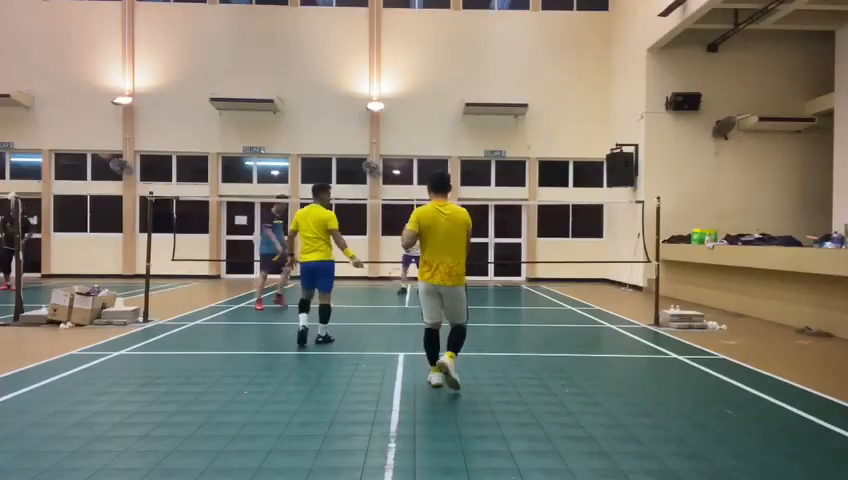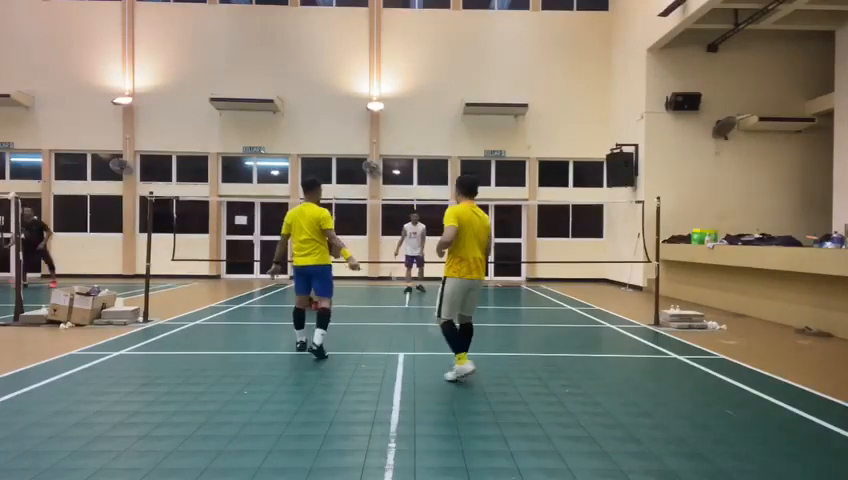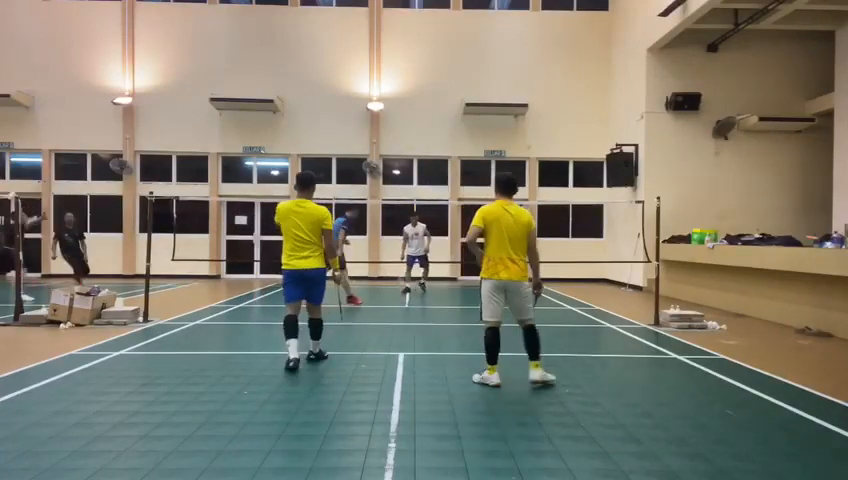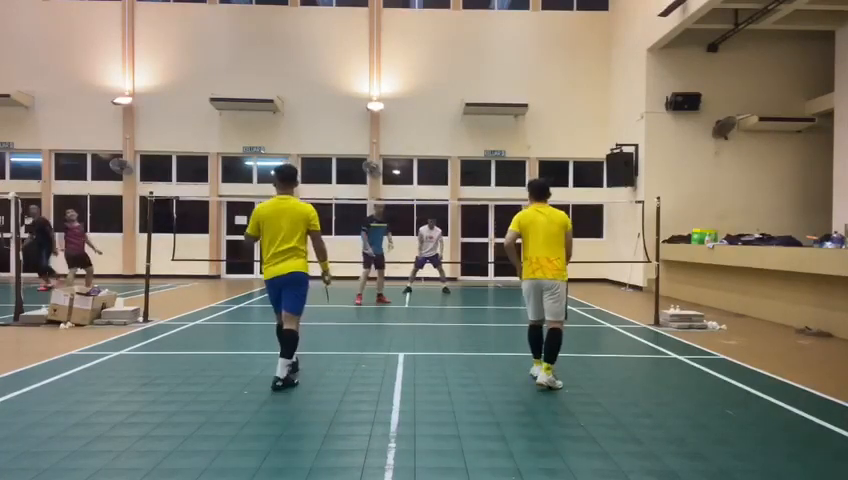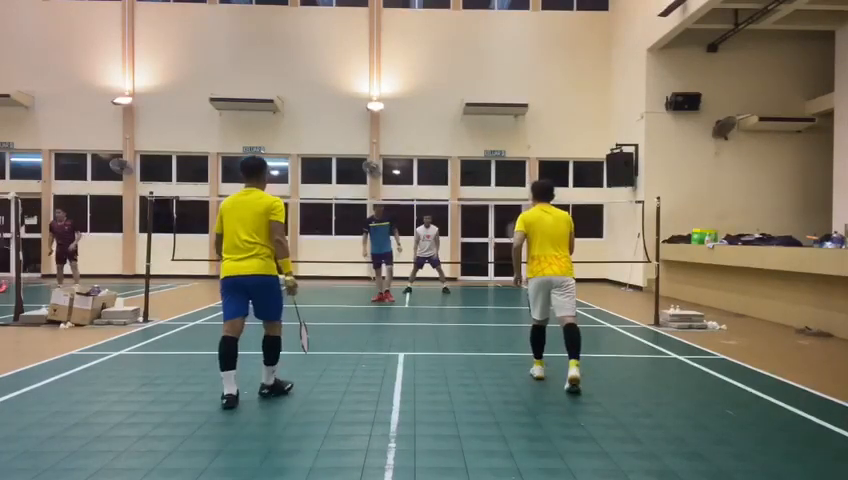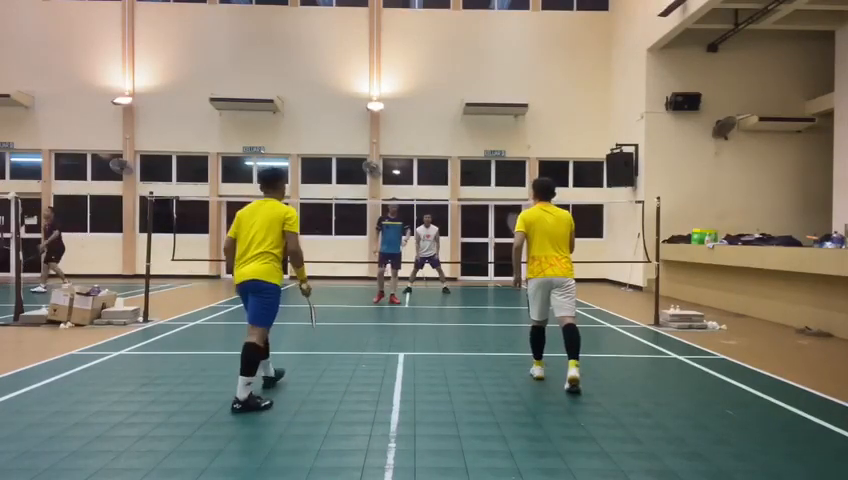
dt=0.7s
person 1, frame 1
left shoulder: (420, 213)
right shoulder: (463, 214)
left elbow: (406, 244)
right elbow: (467, 246)
left wrist: (407, 231)
left hip: (429, 279)
right hip: (455, 280)
left knee: (431, 326)
right knee: (459, 325)
left ankle: (435, 372)
right ankle: (448, 358)
person 1, frame 2
left shoulder: (454, 211)
right shoulder: (484, 217)
left elbow: (448, 239)
left wrist: (439, 247)
left hip: (456, 274)
right hip: (477, 276)
left knee: (445, 319)
right knee: (466, 320)
left ankle: (463, 361)
right ankle: (463, 362)
person 1, frame 3
left shoulder: (485, 212)
right shoulder: (526, 215)
left elbow: (470, 239)
right elbow: (532, 251)
left wrist: (479, 254)
right wrist: (537, 278)
left hip: (493, 277)
right hip: (519, 277)
left knee: (491, 325)
right knee: (527, 323)
left ankle: (491, 373)
right ankle: (537, 370)
person 1, frame 4
left shoulder: (522, 217)
right shoulder: (562, 217)
left elbow: (508, 243)
right elbow: (569, 250)
left wrist: (518, 265)
left hip: (531, 276)
right hip: (555, 276)
left knee: (535, 322)
right knee: (555, 324)
left ankle: (537, 366)
right ankle: (546, 372)
person 1, frame 5
left shoulder: (526, 217)
right shoulder: (565, 217)
left elbow: (516, 244)
left wrist: (517, 271)
left hip: (538, 275)
right hip: (563, 274)
left knee: (538, 321)
right knee: (568, 320)
left ankle: (538, 366)
right ankle: (573, 366)
person 1, frame 6
left shoulder: (526, 216)
right shoulder: (566, 216)
left elbow: (517, 245)
left wrist: (516, 273)
left hip: (538, 276)
right hip: (564, 275)
left knee: (538, 322)
right knee: (568, 320)
left ankle: (538, 366)
right ankle: (573, 367)
person 2, frame 1
left shoulder: (299, 214)
right shoulder: (327, 215)
left elbow: (290, 237)
right elbow: (337, 238)
left wrist: (291, 256)
right wrist: (352, 257)
left hip: (305, 261)
right hip: (323, 261)
left knee: (305, 296)
right knee: (324, 298)
left ankle: (302, 326)
right ankle: (322, 335)
person 2, frame 2
left shoulder: (291, 214)
right shoulder: (322, 213)
left elbow: (282, 242)
right elbow: (333, 239)
left wrist: (277, 263)
right wrist: (349, 257)
left hip: (299, 265)
right hip: (320, 264)
left knee: (301, 303)
right knee: (325, 302)
left ankle: (300, 341)
right ankle: (317, 342)
person 2, frame 3
left shoulder: (282, 209)
right shoulder: (322, 212)
right elbow: (329, 243)
right wrist: (336, 269)
left hip: (291, 269)
right hip: (315, 268)
left knee: (292, 311)
right knee: (315, 312)
left ankle: (293, 357)
right ankle: (315, 351)
person 2, frame 4
left shoulder: (261, 209)
right shoulder: (307, 210)
left elbow: (248, 240)
right elbow: (318, 244)
right wrist: (326, 270)
left hip: (272, 274)
right hip: (296, 272)
left knee: (281, 320)
right knee: (290, 322)
left ankle: (289, 363)
right ankle: (281, 375)
person 2, frame 5
left shoulder: (227, 204)
right shoulder: (272, 203)
left elbow: (218, 242)
right elbow: (278, 239)
right wrist: (288, 274)
left hip: (231, 274)
right hip: (262, 273)
left knee: (231, 331)
right knee: (273, 327)
left ankle: (229, 392)
right ankle: (268, 382)
person 2, frame 6
left shoulder: (243, 212)
right shoulder: (286, 212)
left elbow: (228, 248)
right elbow: (293, 249)
left wrist: (235, 275)
right wrist: (303, 280)
left hip: (243, 277)
right hip: (265, 277)
left knee: (260, 328)
right knee: (256, 334)
left ankle: (268, 373)
right ankle: (242, 396)
